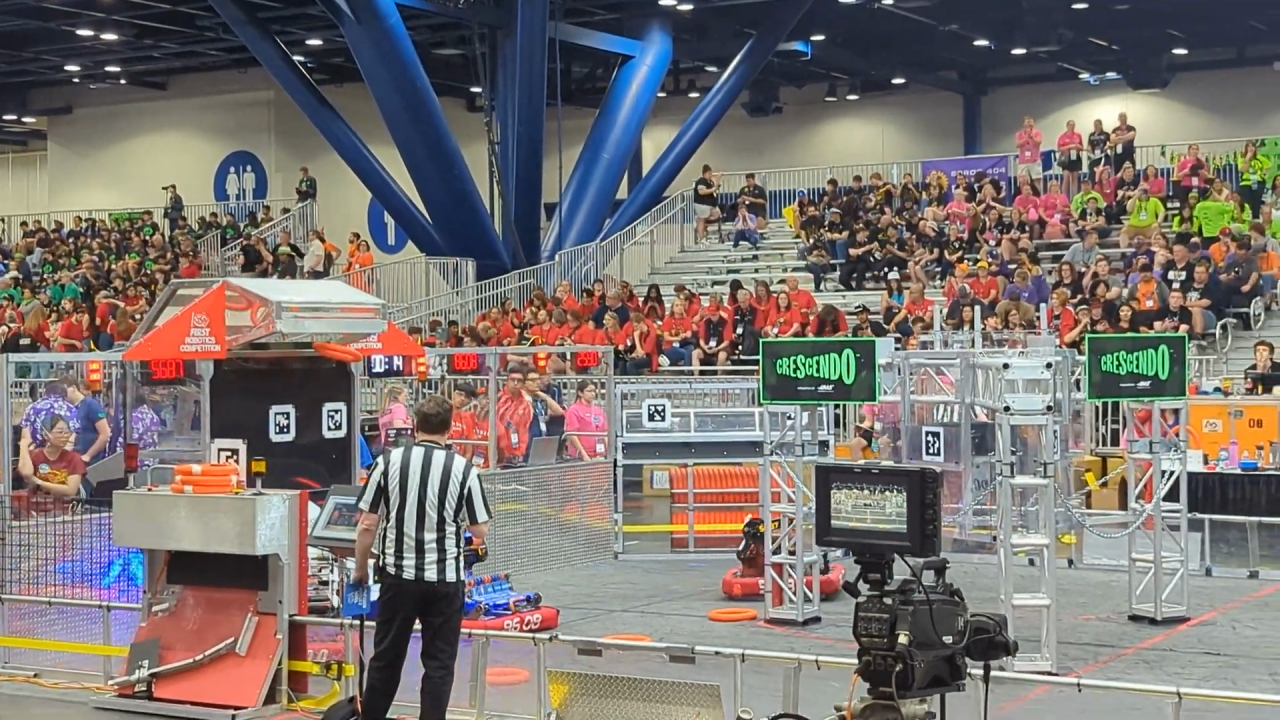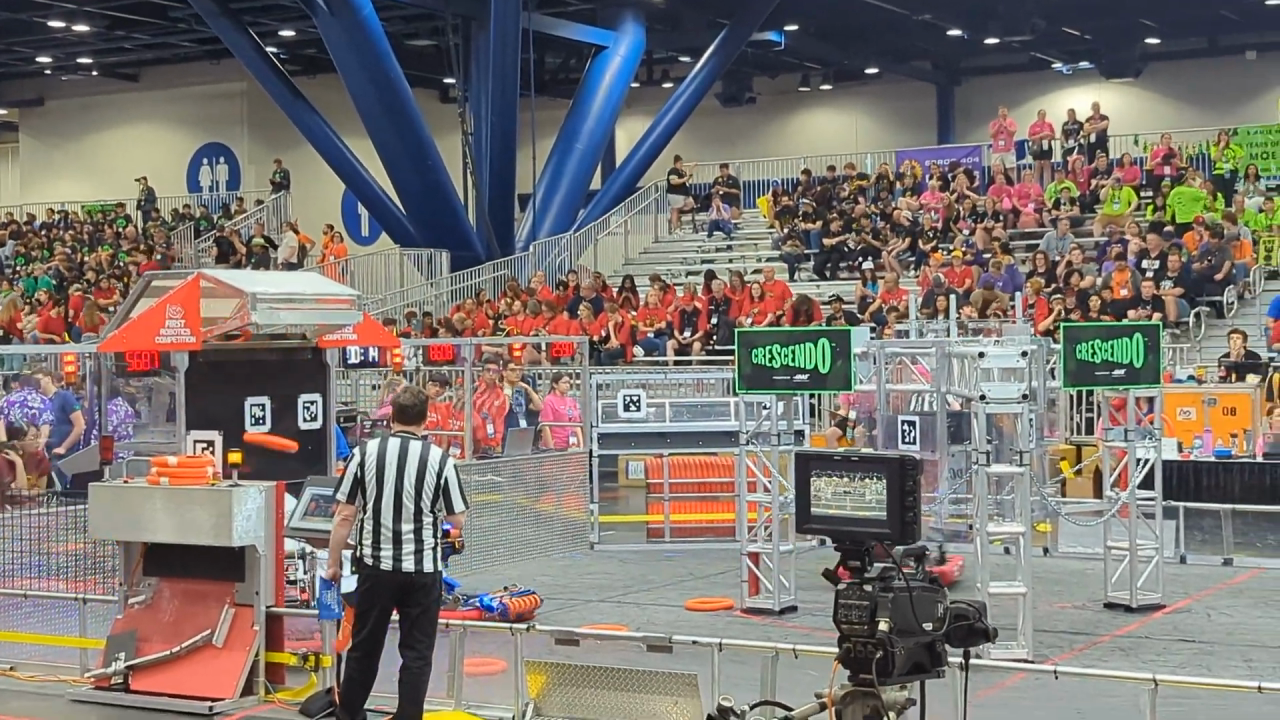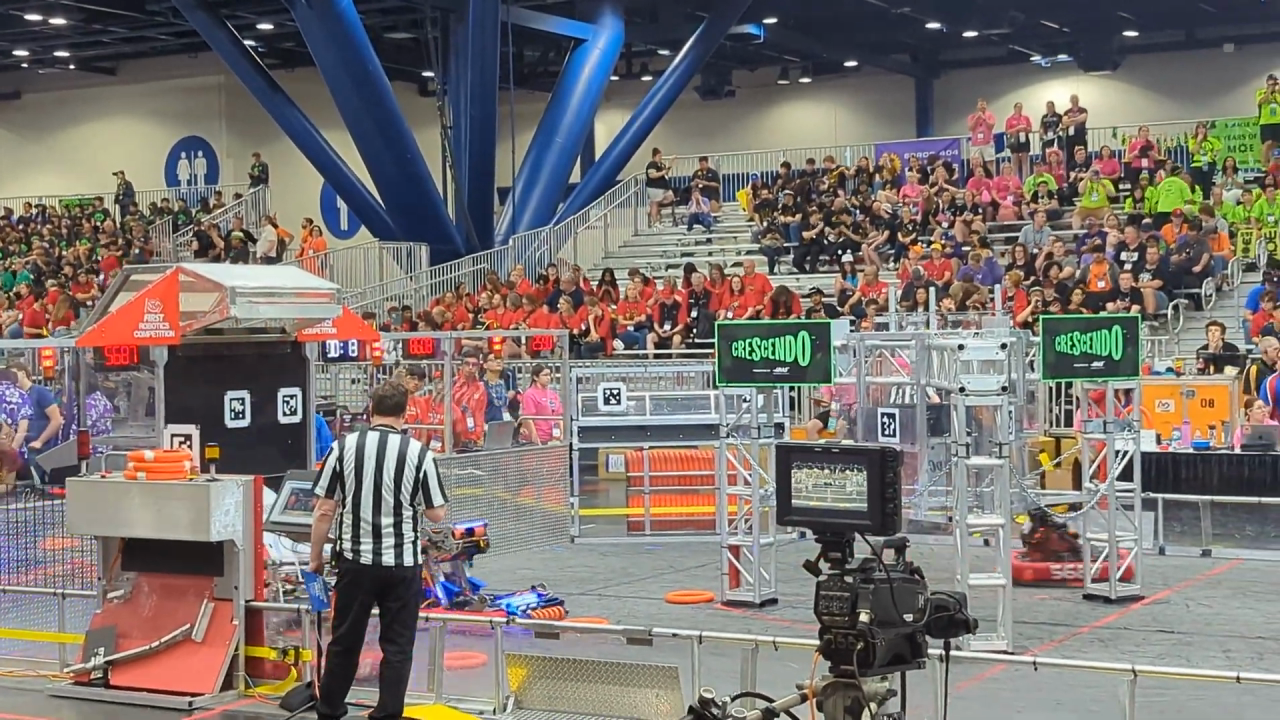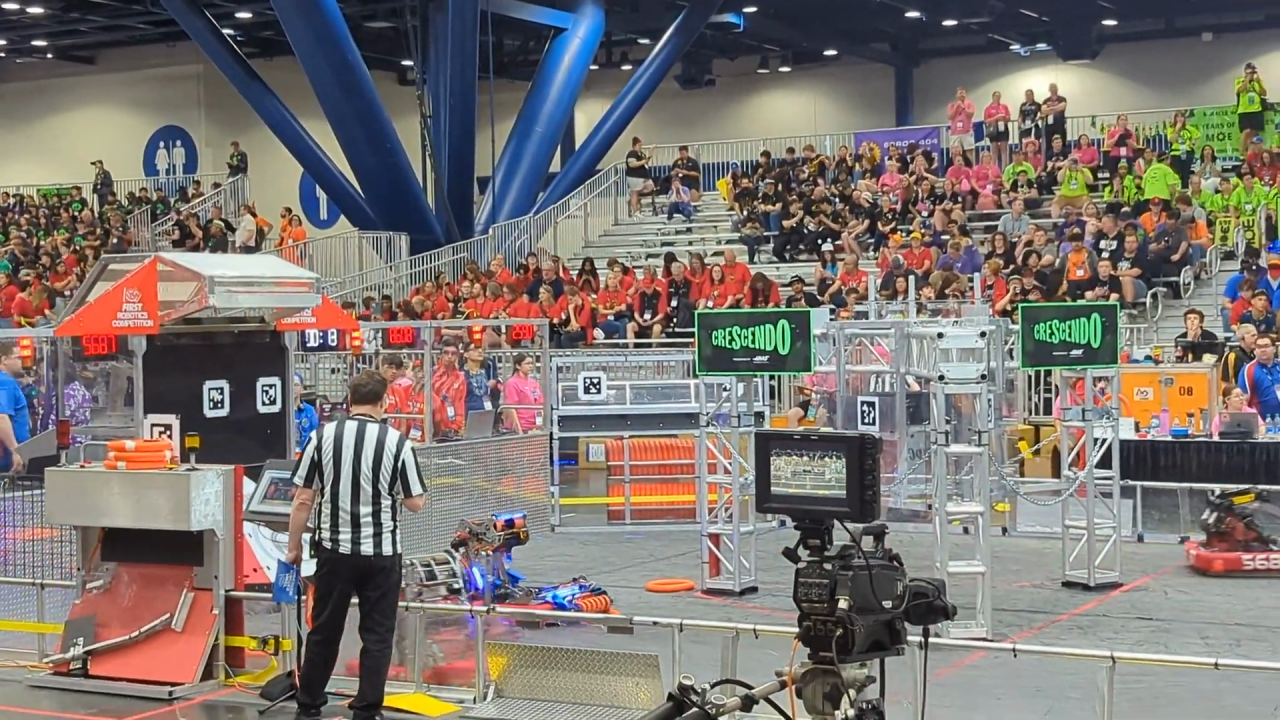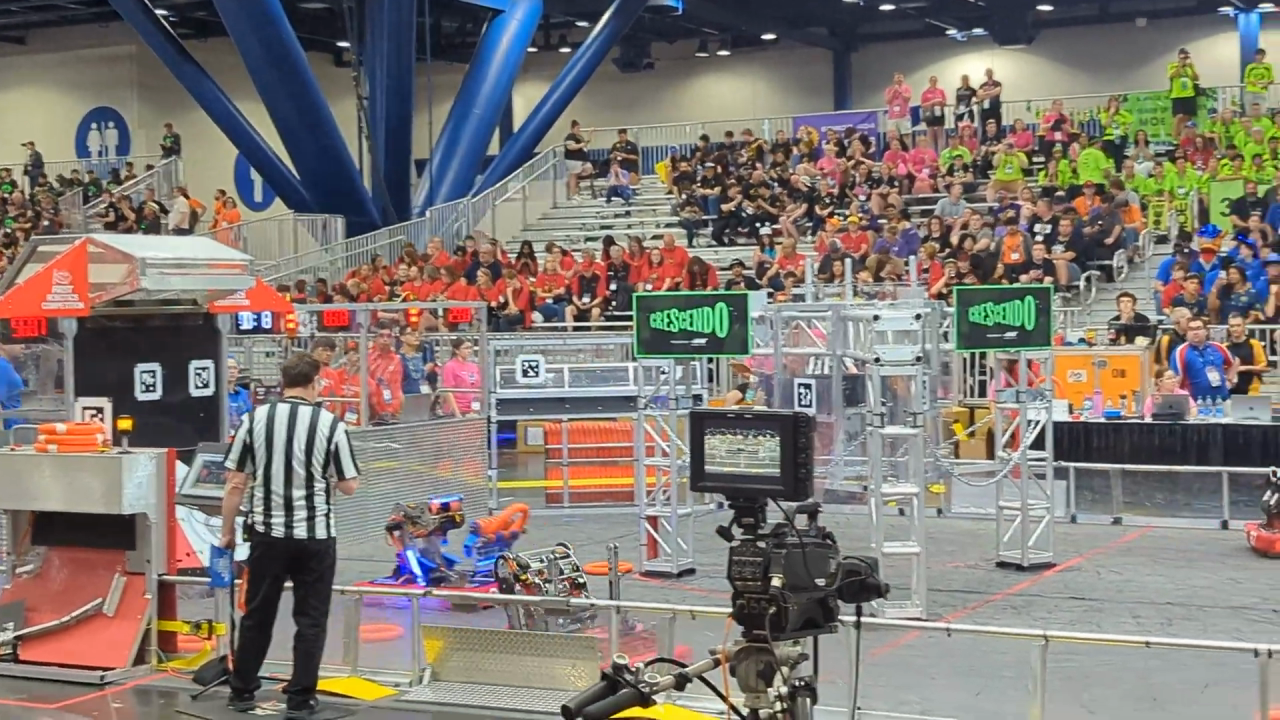
dt=0.4s
person 1, frame 1
left shoulder: (388, 462)
right shoulder: (463, 469)
left elbow: (367, 525)
right elbow: (480, 531)
left wrist: (360, 568)
left hip: (398, 575)
right hip: (444, 579)
left knee: (386, 656)
right knee: (439, 662)
person 1, frame 2
left shoulder: (365, 453)
right shoulder: (440, 459)
left elbow: (345, 516)
right elbow: (458, 521)
left wrist: (333, 563)
left hip: (375, 567)
right hip: (422, 569)
left knee: (364, 647)
right knee: (417, 653)
person 1, frame 3
left shoulder: (343, 447)
right shoulder: (419, 453)
left elbow: (324, 510)
right elbow: (437, 515)
left wrist: (316, 556)
left hip: (355, 560)
right hip: (402, 564)
left knee: (343, 642)
right knee: (397, 646)
person 1, frame 4
left shoulder: (322, 436)
right shoulder: (397, 442)
left elbow: (303, 500)
right elbow: (416, 503)
left wrist: (294, 547)
left hip: (334, 550)
right hip: (381, 553)
left knee: (323, 630)
right knee: (377, 635)
person 1, frame 5
left shoulder: (255, 419)
right shoulder: (330, 424)
left elbow: (235, 484)
right elbow: (349, 486)
left wrist: (227, 529)
right wrist: (325, 472)
left hip: (267, 534)
right hip: (315, 537)
left knee: (257, 615)
right knee: (311, 620)
